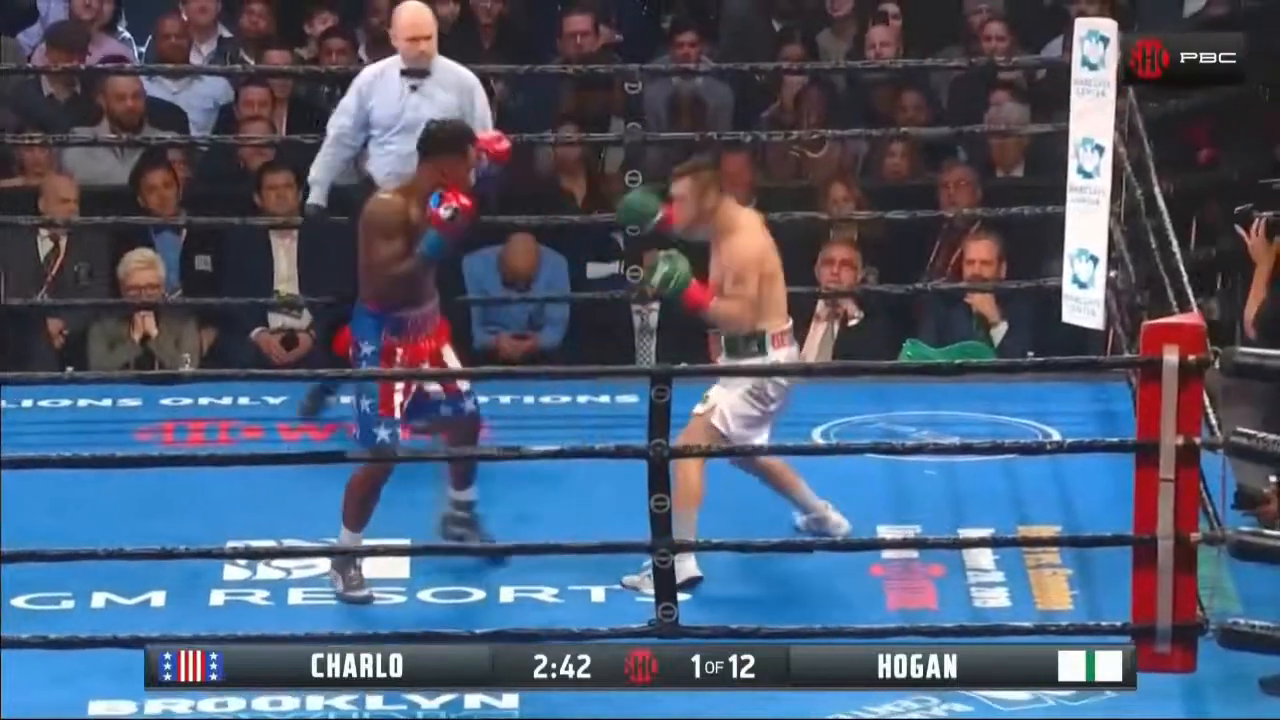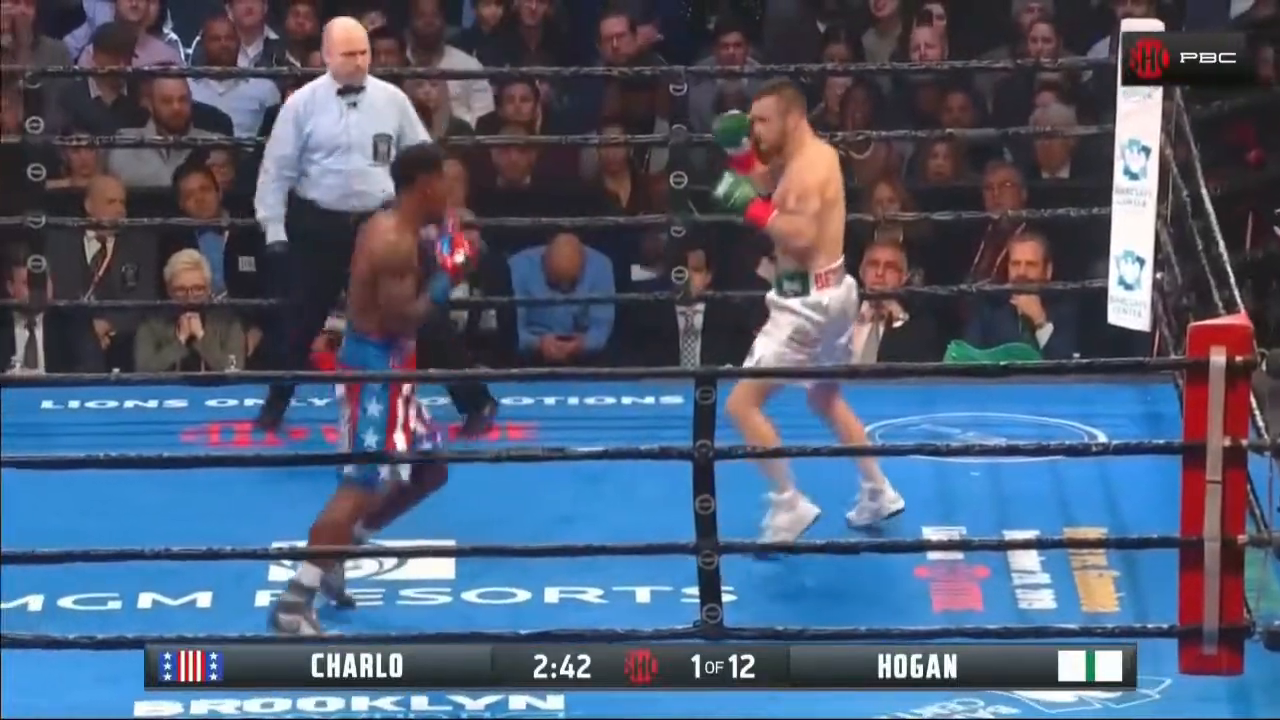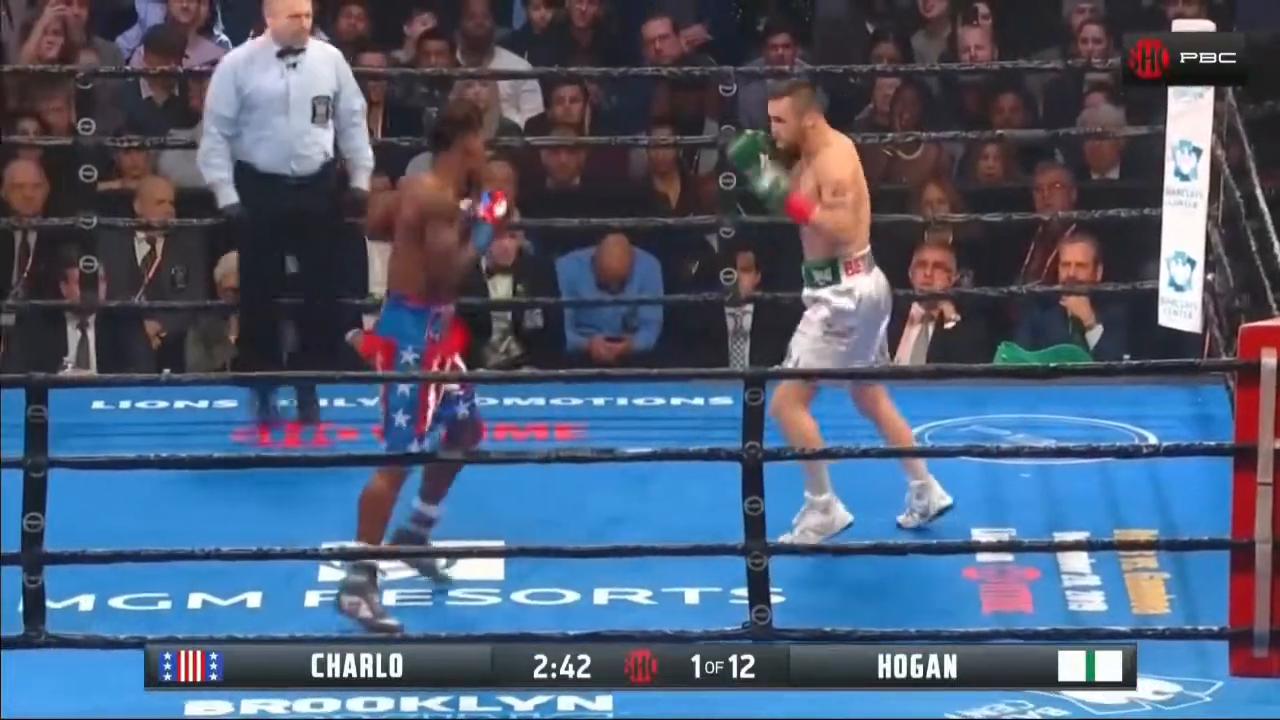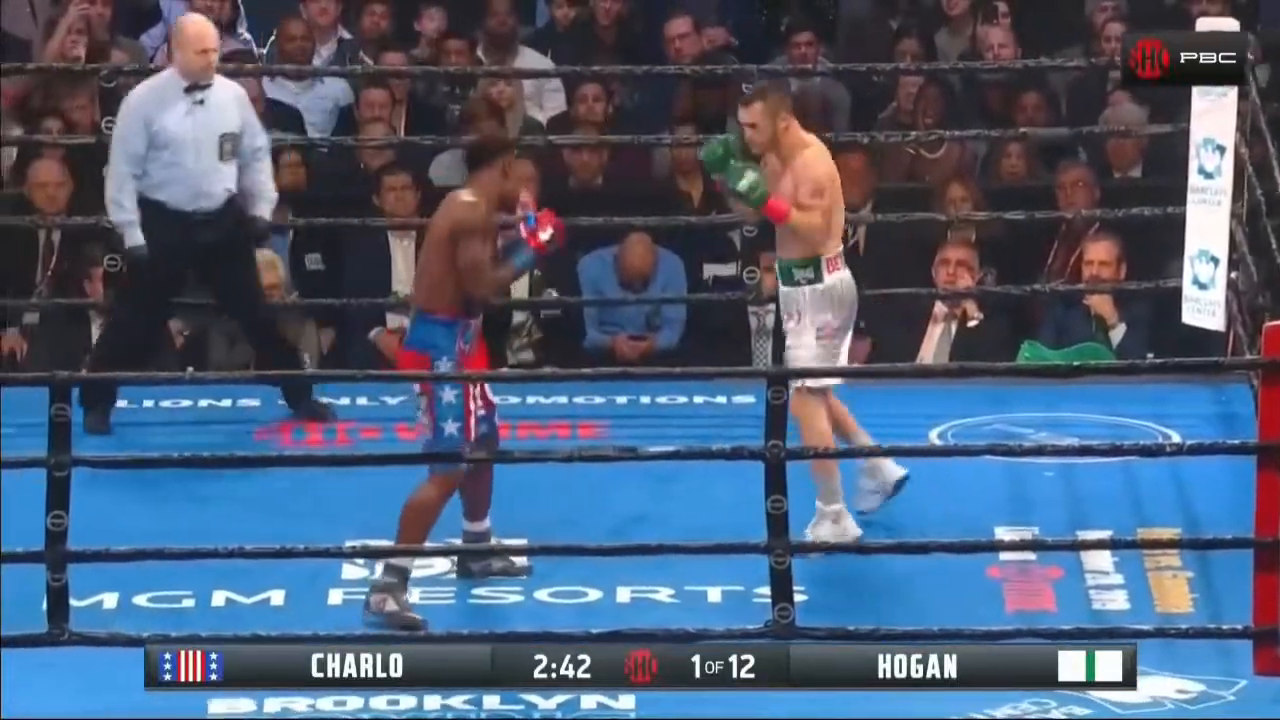
dt=0.3s
person 1, frame 1
left shoulder: (442, 202)
right shoulder: (386, 207)
right elbow: (387, 282)
right wrist: (439, 237)
left hip: (426, 329)
right hip: (383, 336)
left knee: (466, 422)
right knee: (381, 455)
left ankle: (460, 517)
right ankle: (345, 559)
person 1, frame 2
left shoulder: (385, 228)
right shoulder: (397, 243)
right elbow: (403, 318)
left wrist: (426, 273)
right wrist: (446, 275)
left hip: (386, 366)
right hip: (373, 367)
left knee: (428, 473)
right knee: (362, 487)
left ankle: (330, 561)
right ankle: (293, 602)
person 1, frame 3
left shoulder: (421, 187)
right shoulder: (436, 195)
left elbow: (377, 224)
right elbow: (451, 269)
right wrist: (486, 225)
left hip: (433, 329)
right hip: (413, 334)
left knee: (467, 431)
right knee: (399, 459)
left ankle: (415, 535)
right ankle: (357, 584)
person 1, frame 4
left shoulder: (468, 207)
right shoulder: (471, 212)
right elbow: (484, 287)
left wrist: (519, 236)
right wrist: (532, 247)
left hip: (456, 338)
right hip: (442, 345)
left knee: (482, 444)
right knee: (447, 469)
left ankle: (477, 550)
right ankle: (388, 585)
person 2, frame 1
left shoulder: (743, 242)
right shoulder: (730, 217)
left elbow: (740, 320)
right elbow: (667, 220)
left wrist: (687, 290)
right wrist: (652, 212)
left hip: (764, 362)
right hip: (750, 357)
left knee: (687, 447)
right knee: (744, 453)
left ankle: (680, 561)
right ankle: (823, 518)
person 2, frame 2
left shoulder: (807, 167)
right shoulder: (813, 153)
left elbow: (800, 235)
right elbow: (761, 185)
left wrist: (751, 204)
right wrist: (740, 150)
left hip: (809, 302)
right hip: (832, 293)
left knee: (742, 404)
right knee: (828, 400)
left ankle: (790, 506)
right ankle: (879, 495)
person 2, frame 3
left shoulder: (833, 158)
right shoulder: (815, 154)
left elbow: (840, 229)
right elbow: (797, 203)
left wrist: (786, 197)
right wrist: (758, 167)
left hip: (842, 293)
right hip: (855, 287)
left knee: (788, 402)
right knee: (871, 397)
left ankle: (823, 508)
right ankle: (926, 493)
person 2, frame 4
left shoulder: (809, 158)
right shoulder: (789, 156)
left elbow: (808, 233)
left wrist: (765, 196)
right wrist: (726, 167)
left hip: (815, 285)
right hip: (806, 286)
left knee: (805, 401)
right knee: (813, 394)
left ankle: (833, 517)
right ankle: (878, 468)
person 3, frame 1
left shoulder: (462, 82)
right shoulder: (372, 79)
left elbow: (481, 147)
right elbow: (341, 137)
right wrist: (317, 192)
right ankle: (330, 379)
person 3, frame 2
left shoulder: (393, 99)
right shoulder: (304, 103)
right elbow: (277, 169)
right wrist: (275, 231)
right hip: (321, 224)
right knee: (299, 320)
left ankle: (472, 397)
right ankle: (276, 404)
person 3, frame 3
left shoulder: (330, 59)
right shoulder: (238, 64)
left elbow: (352, 120)
right elbow: (216, 133)
left wrist: (360, 179)
right wrist: (226, 195)
left hip: (318, 187)
right hip: (259, 190)
left knee: (322, 290)
right knee: (259, 294)
left ankle: (306, 384)
right ankle: (263, 386)
person 3, frame 4
left shoulder: (233, 95)
right shoulder: (145, 99)
left elbow: (256, 155)
right elbow: (124, 170)
left wrist: (261, 211)
right wrist: (132, 233)
left hip: (223, 221)
right hip: (163, 224)
left knee: (252, 309)
right knee: (135, 319)
left ankle: (299, 396)
right ankle: (97, 401)
